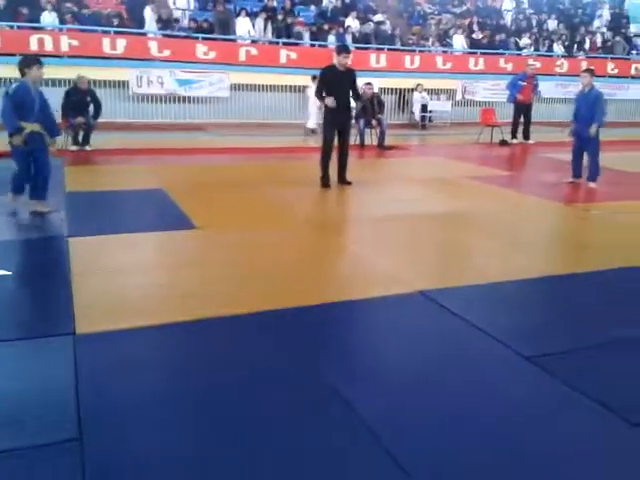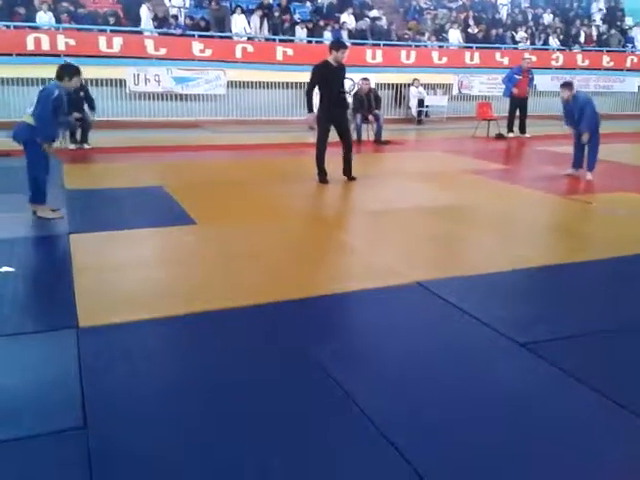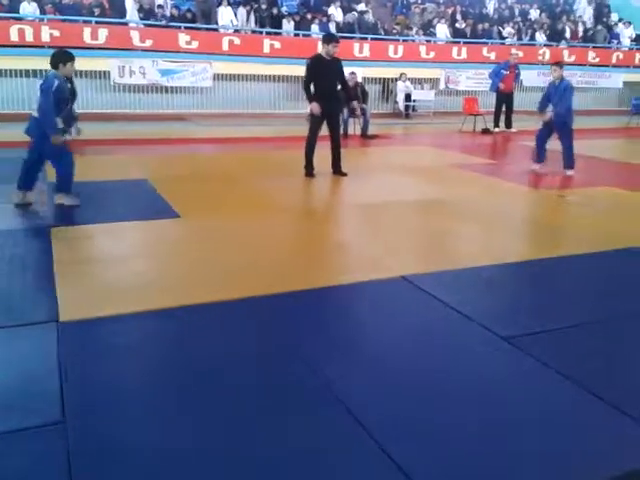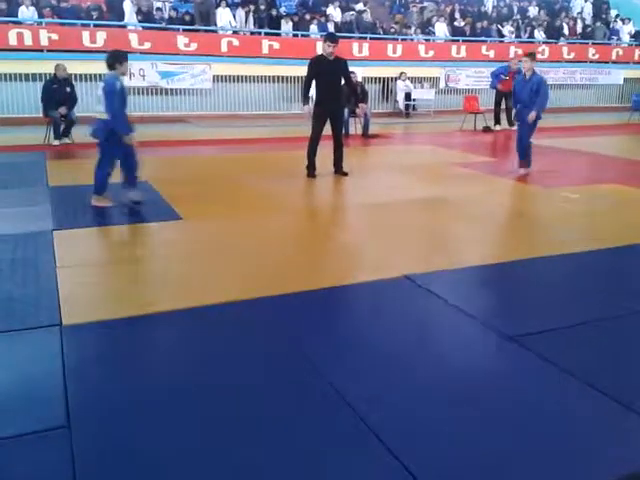
dt=0.5s
person 1, frame 1
left shoulder: (38, 93)
right shoulder: (16, 89)
left elbow: (47, 116)
left wrist: (53, 134)
right wrist: (15, 134)
left hip: (38, 137)
right hip: (20, 137)
left knee: (43, 170)
right knee: (24, 170)
left ankle: (38, 202)
right ankle: (14, 196)
person 1, frame 2
left shoulder: (59, 93)
right shoulder: (53, 92)
left elbow: (56, 119)
right elbow: (43, 117)
left wrist: (50, 139)
right wrist: (46, 140)
left hip: (35, 134)
right hip: (32, 134)
left knee: (40, 169)
right knee: (38, 170)
left ankle: (38, 204)
right ankle: (40, 208)
person 1, frame 3
left shoulder: (61, 83)
right shoulder: (53, 83)
left elbow: (65, 107)
right elbow: (46, 110)
left wrist: (71, 123)
right wrist: (54, 132)
left hip: (42, 128)
right hip: (46, 128)
left knee: (34, 160)
right knee: (65, 160)
left ankle: (22, 195)
right ankle: (62, 194)
person 1, frame 4
left shoulder: (110, 81)
right shoulder: (114, 83)
right elbow: (116, 111)
right wrist: (126, 132)
left hip: (110, 126)
right hip: (110, 128)
left knee: (129, 158)
right knee: (106, 162)
left ankle: (131, 189)
right ankle: (98, 196)
person 2, frame 1
left shoulder: (351, 73)
right shoulder: (327, 72)
left elbow: (354, 90)
right elbow: (318, 91)
left wrist: (359, 101)
right wrist: (324, 99)
left hip: (346, 114)
right hip: (331, 114)
left knee: (344, 147)
right knee: (327, 146)
left ankle: (342, 176)
right ankle: (325, 178)
person 2, frame 2
left shoulder: (341, 68)
right shoulder: (320, 68)
right elbow: (310, 90)
left wrist: (346, 107)
right wrist: (310, 112)
left hip: (340, 111)
right hip: (325, 112)
left knee: (348, 142)
right knee: (321, 144)
left ankle: (348, 171)
right ankle: (322, 174)
person 2, frame 3
left shoulder: (337, 62)
right shoulder: (313, 61)
left elbow: (343, 83)
right elbow: (307, 84)
left wrist: (352, 100)
right wrist: (312, 101)
left hip: (334, 105)
right hip: (318, 105)
left knee: (336, 138)
right knee: (312, 137)
left ankle: (336, 167)
right ankle: (309, 168)
person 2, frame 4
left shoulder: (342, 62)
right shoulder: (315, 62)
left elbow: (349, 83)
right elbow: (308, 83)
right wrist: (306, 103)
left hip: (337, 106)
right hip: (320, 106)
left knee: (338, 137)
right knee: (315, 137)
left ankle: (338, 167)
right ankle: (311, 168)
person 3, frame 1
left shoulder: (597, 94)
right shoulder: (579, 94)
left elbow: (600, 112)
left wrist: (595, 125)
right wrist: (574, 125)
left hip: (591, 130)
right hip: (579, 129)
left knee: (593, 155)
right knee: (576, 153)
left ankle: (592, 180)
right ankle: (576, 177)
person 3, frame 2
left shoulder: (583, 100)
right shoulder: (566, 101)
left elbow: (588, 119)
right elbow: (568, 115)
left wrist: (586, 134)
right wrist: (572, 128)
left hip: (591, 125)
right hip: (579, 123)
left knee: (592, 147)
right knee: (578, 145)
left ankle: (589, 171)
right ankle: (576, 168)
person 3, frame 3
left shoulder: (567, 85)
right shoulder: (551, 85)
left elbow: (565, 103)
right elbow: (545, 99)
left wrist: (552, 113)
right wrist: (541, 111)
left hip: (563, 118)
right hip: (551, 117)
left knee: (567, 143)
right knee: (540, 137)
left ankle: (569, 167)
right ankle: (539, 162)
person 3, frame 4
left shoulder: (539, 80)
right shoulder: (519, 79)
left elbow: (543, 97)
left wrist: (535, 111)
right wrist: (515, 109)
left hip: (532, 113)
right hip: (521, 112)
left knee: (524, 139)
right knee: (520, 140)
left ankle: (524, 165)
right ankle: (525, 166)
